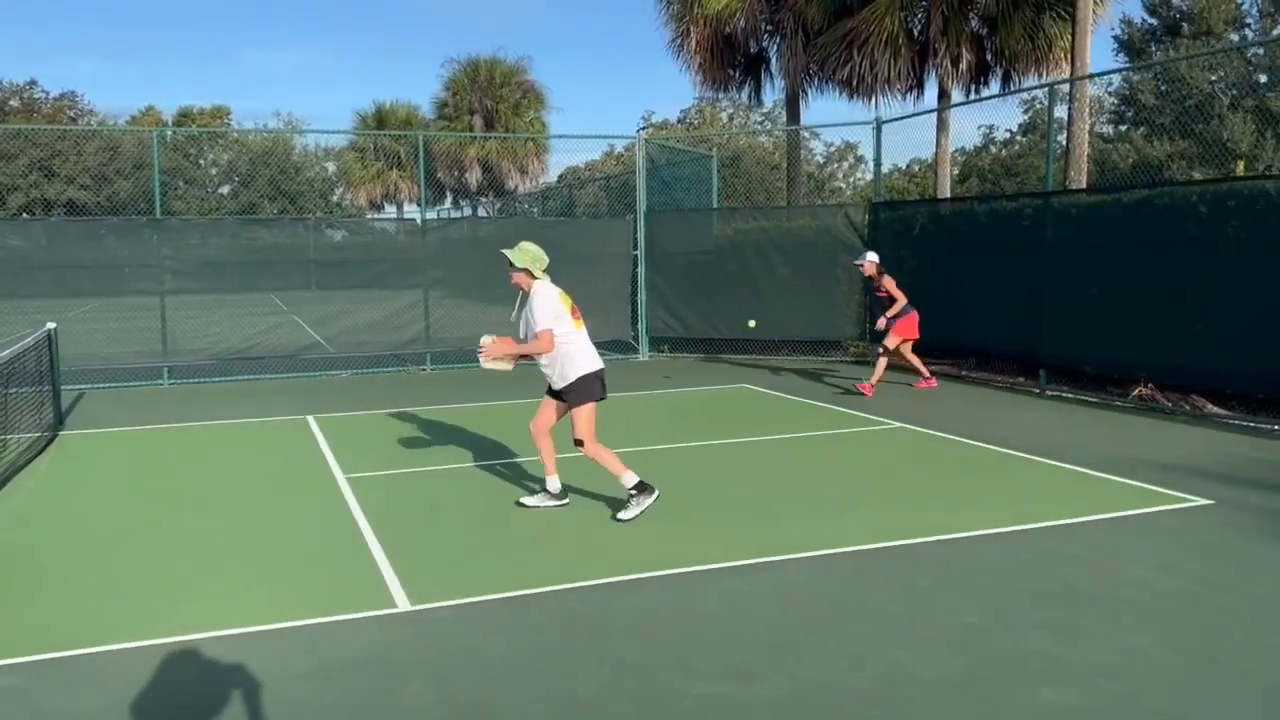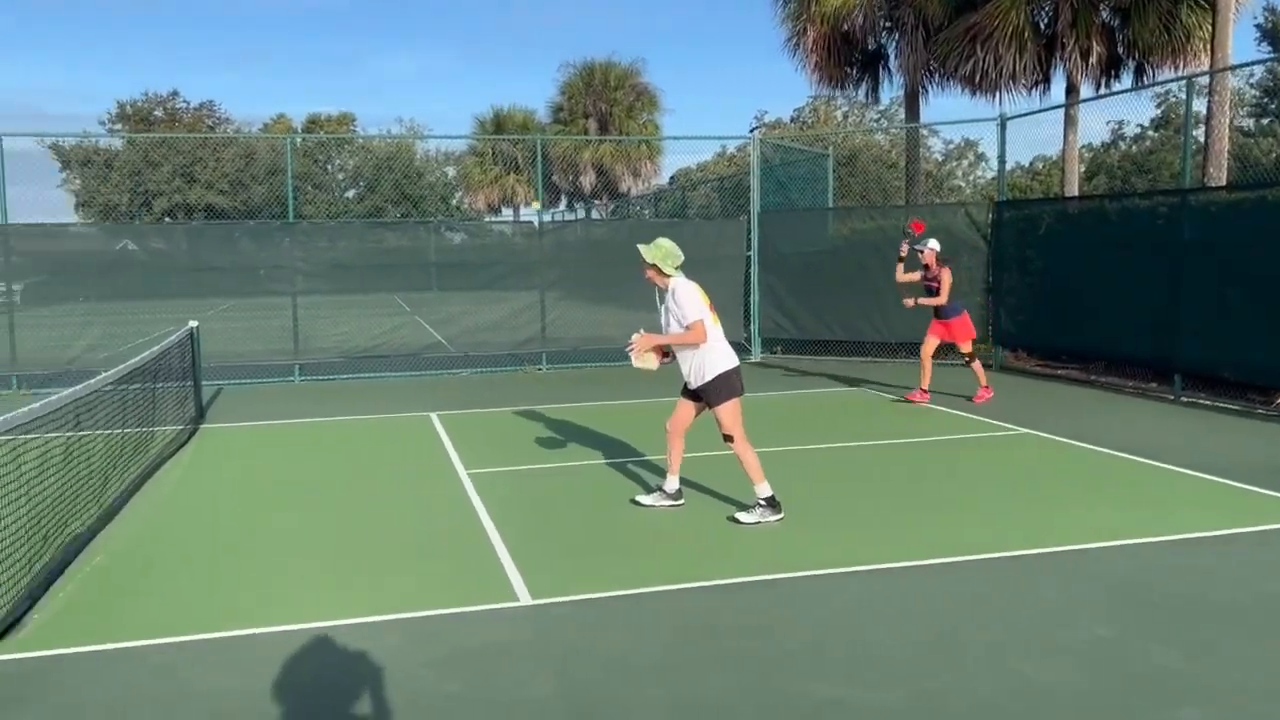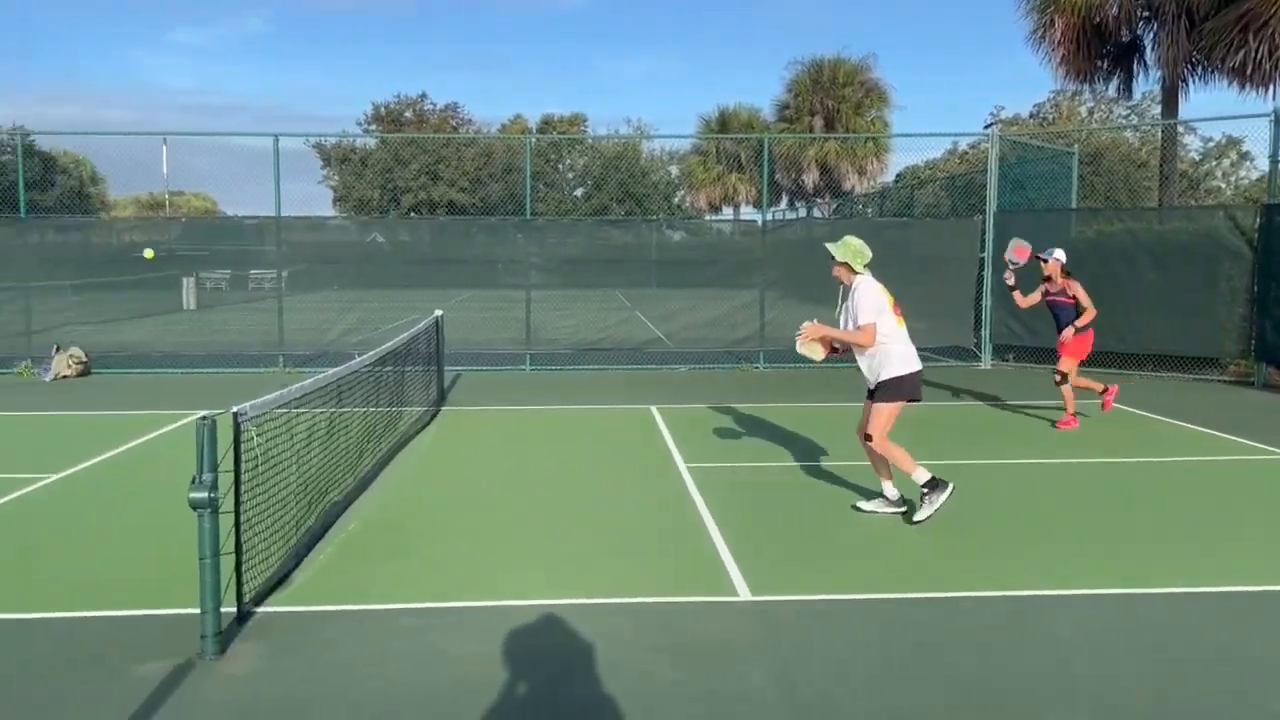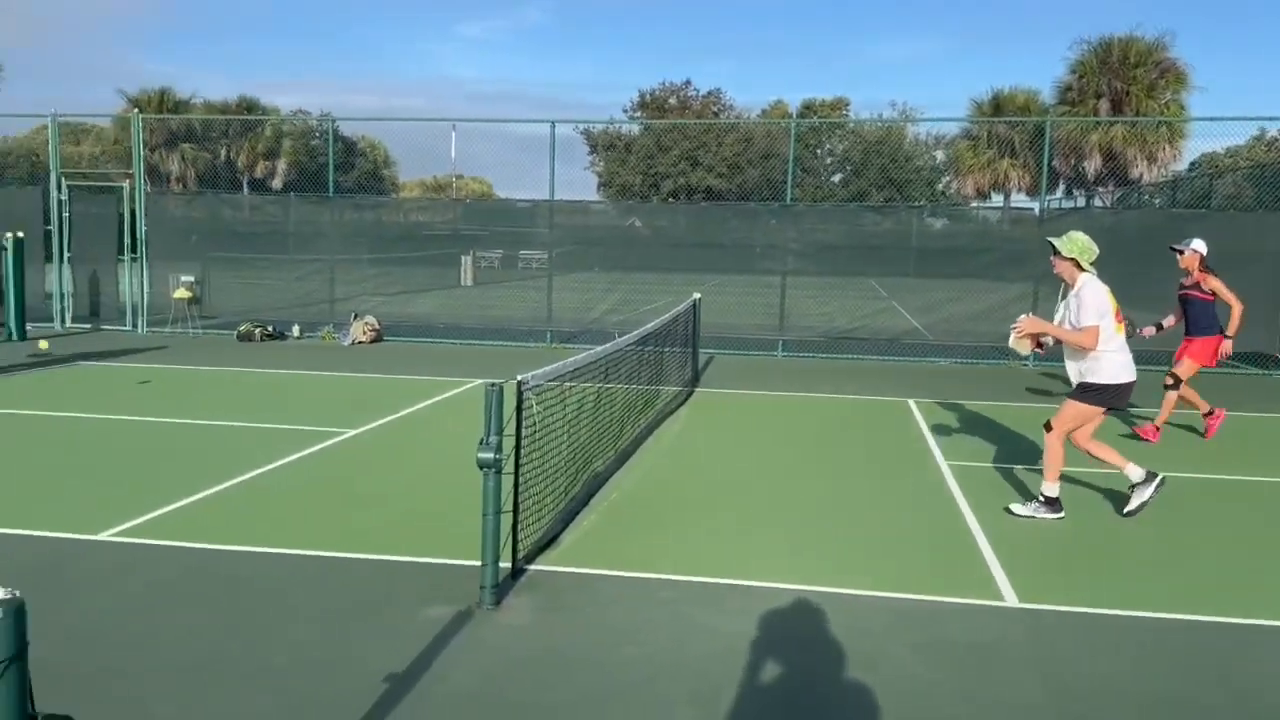
dt=0.5s
person 1, frame 1
left shoulder: (542, 296)
right shoulder: (540, 294)
left elbow: (545, 344)
left wrist: (506, 349)
right wrist: (515, 351)
left hip: (582, 374)
right hip: (564, 377)
left knee: (586, 444)
right knee: (538, 428)
left ankle: (640, 489)
right ankle: (553, 491)
person 1, frame 2
left shoulder: (682, 290)
right shoulder: (673, 293)
left elbow: (699, 335)
left wrist: (656, 339)
right wrist: (660, 351)
left hip: (718, 372)
right hip: (698, 376)
left knee: (735, 440)
right knee: (674, 429)
left ankle: (769, 504)
right ankle: (671, 490)
person 1, frame 3
left shoulder: (865, 291)
right shoulder: (859, 290)
left elbow: (867, 338)
left wrist: (825, 331)
right wrist: (833, 343)
left hip: (897, 373)
right hip: (888, 375)
left knee: (876, 439)
right knee: (866, 435)
left ankle: (932, 484)
right ankle: (892, 497)
person 1, frame 4
left shoulder: (1089, 291)
right shoulder: (1081, 290)
left elbow: (1088, 340)
right elbow: (1077, 334)
left wrist: (1044, 326)
right wrist: (1042, 335)
left hip: (1106, 379)
right hip: (1108, 377)
left knee: (1053, 431)
right knee: (1079, 437)
left ankle: (1049, 502)
right ankle: (1141, 477)
person 2, frame 1
left shoulder: (885, 280)
right shoulder: (875, 281)
left elbow: (903, 301)
left wrist: (885, 317)
right wrist: (885, 318)
left hip: (906, 318)
right hip: (900, 319)
left knee: (883, 348)
right knee: (906, 353)
left ankle: (870, 385)
right ankle: (928, 379)
person 2, frame 2
left shoulder: (944, 272)
right shoulder: (924, 273)
left elbow: (942, 299)
right elbow: (899, 278)
left wrist: (915, 301)
right wrist: (902, 258)
left hip: (956, 319)
right hip: (939, 321)
left knee: (968, 356)
right knee: (925, 353)
left ankle: (986, 389)
right ankle: (923, 392)
person 2, frame 3
left shoulder: (1072, 285)
right shoulder: (1045, 286)
left elbow: (1091, 310)
right elbow: (1023, 303)
left wrist: (1073, 326)
right wrist: (1012, 286)
left hip: (1080, 336)
right hip: (1065, 338)
left knee: (1060, 375)
right knee: (1069, 378)
left ankle: (1071, 417)
right ankle: (1106, 390)
person 2, frame 4
left shoulder: (1208, 280)
right shoulder: (1184, 281)
left elbow: (1237, 306)
left wrist: (1228, 337)
right wrist: (1157, 328)
left hip: (1207, 341)
right hip: (1190, 340)
left knee: (1171, 381)
right knee: (1178, 385)
left ankle: (1155, 429)
right ankle: (1212, 413)
